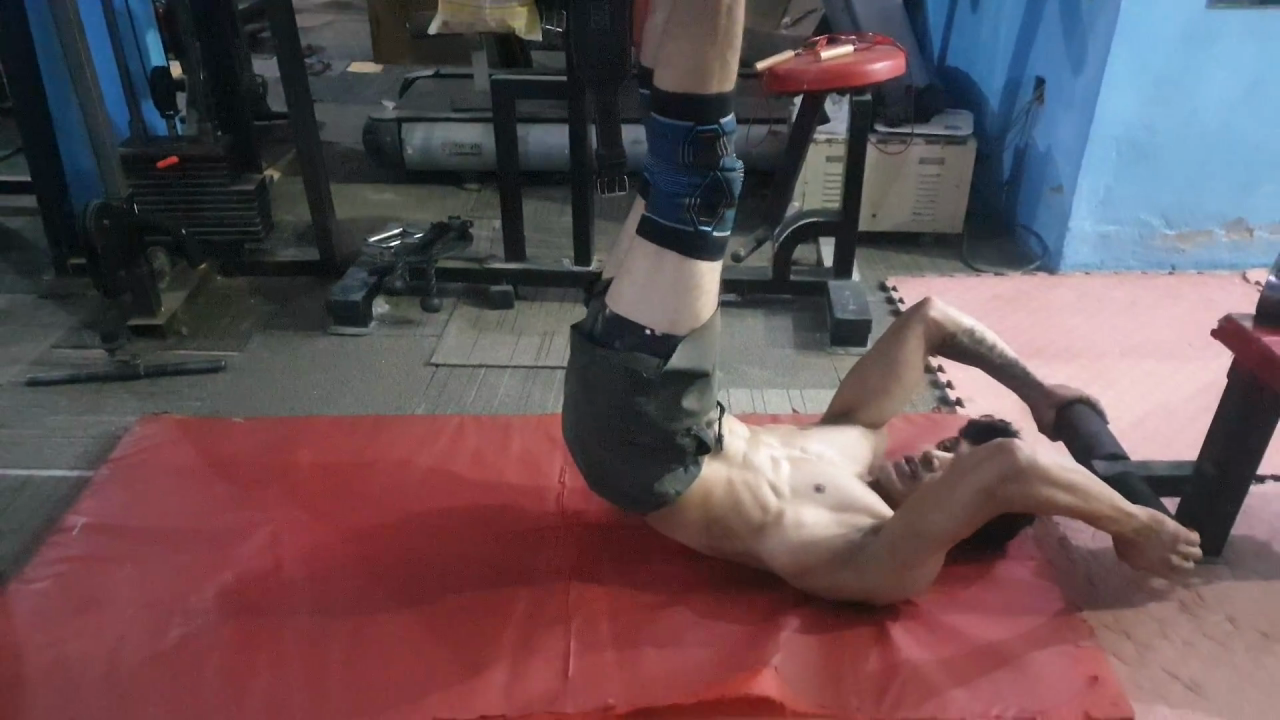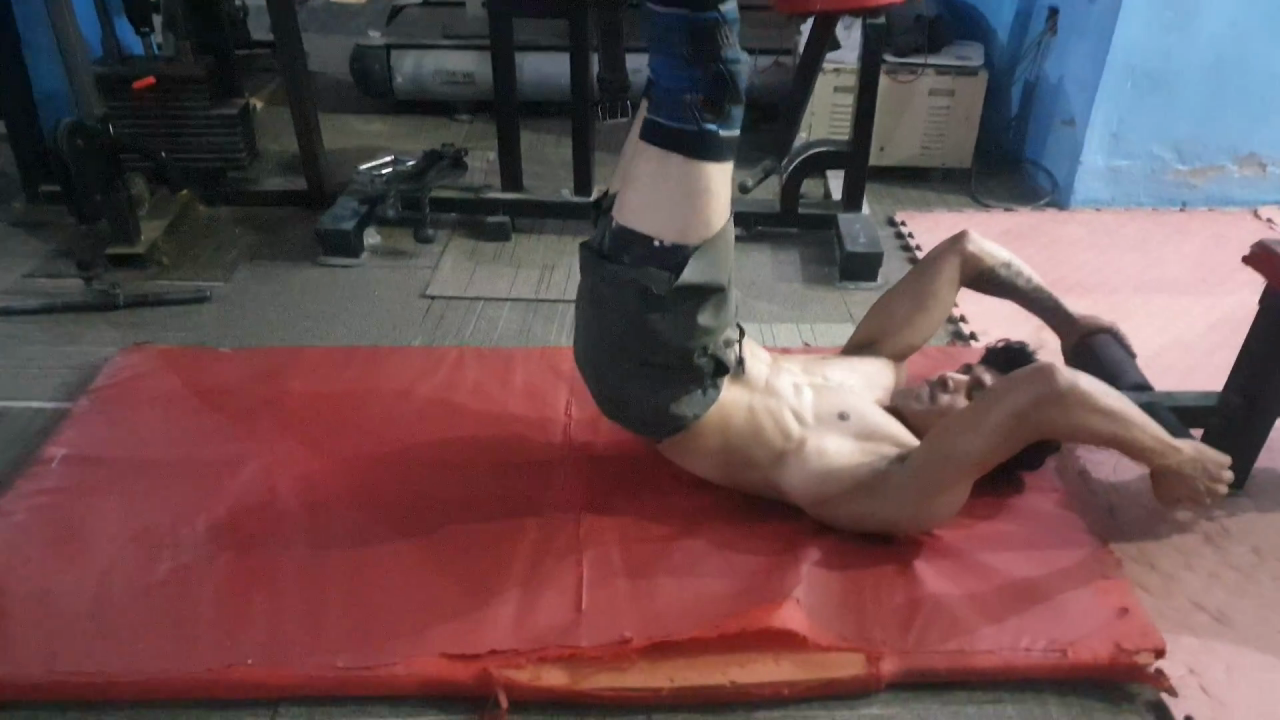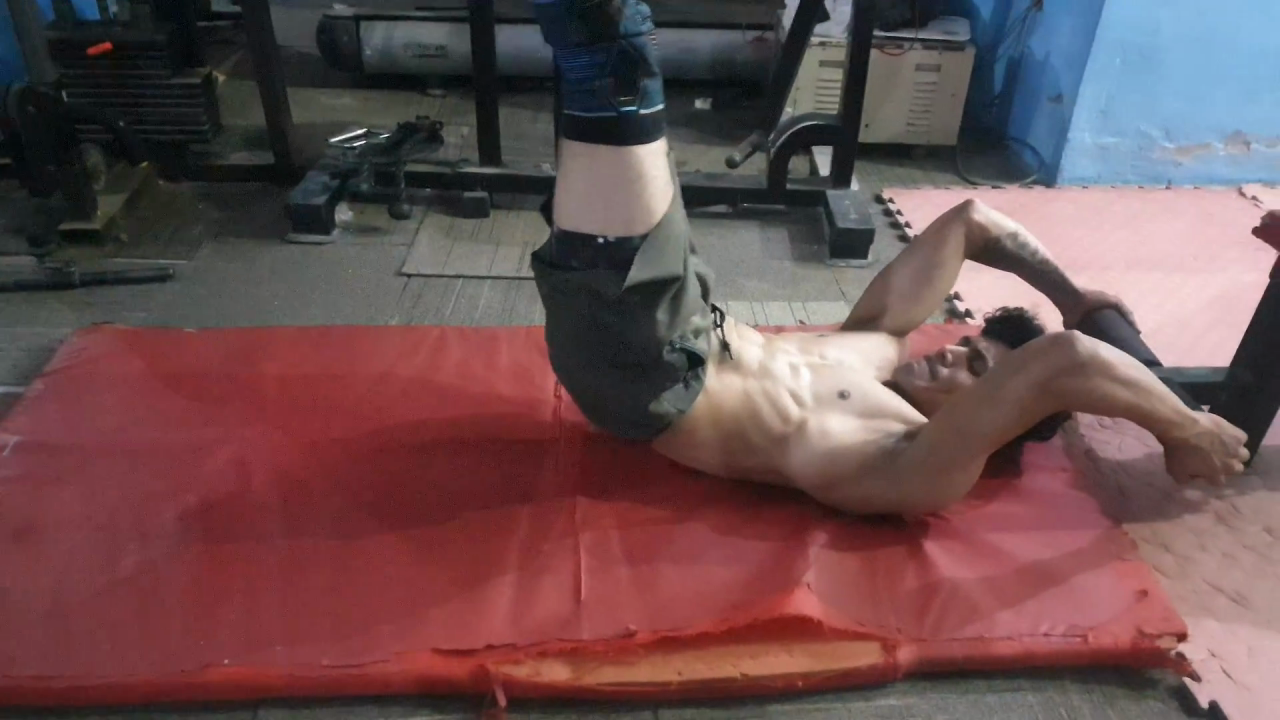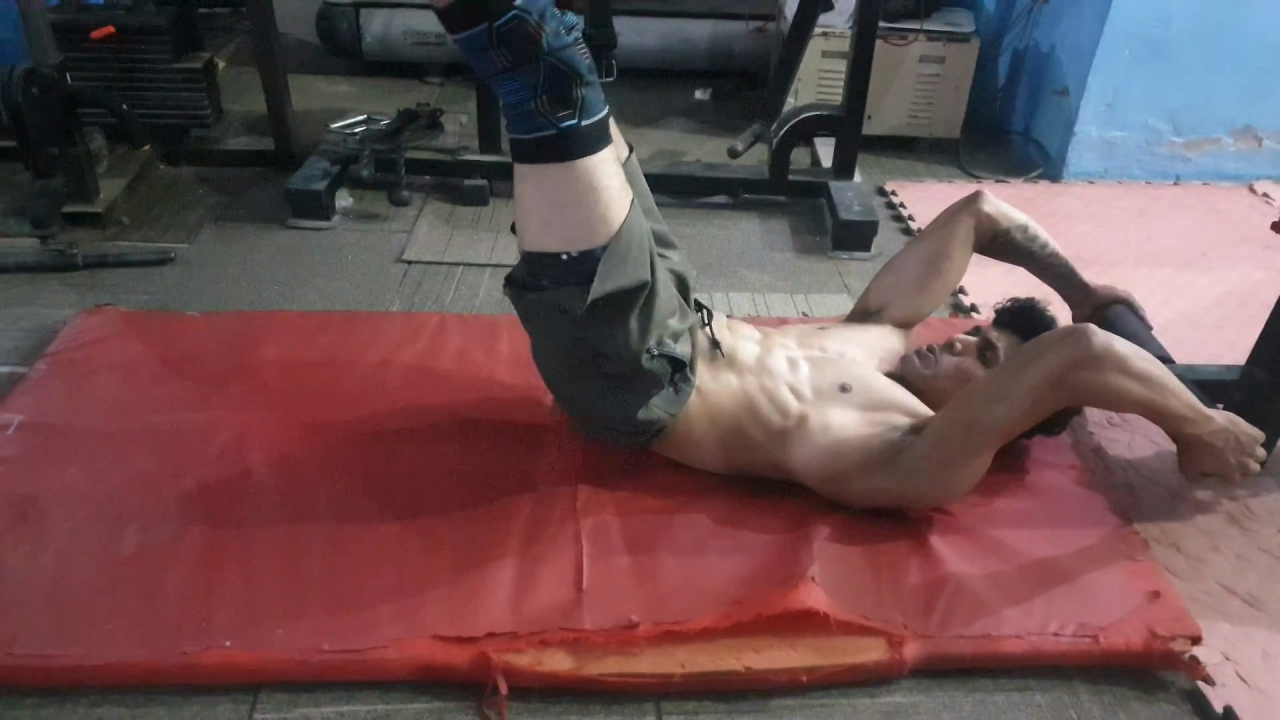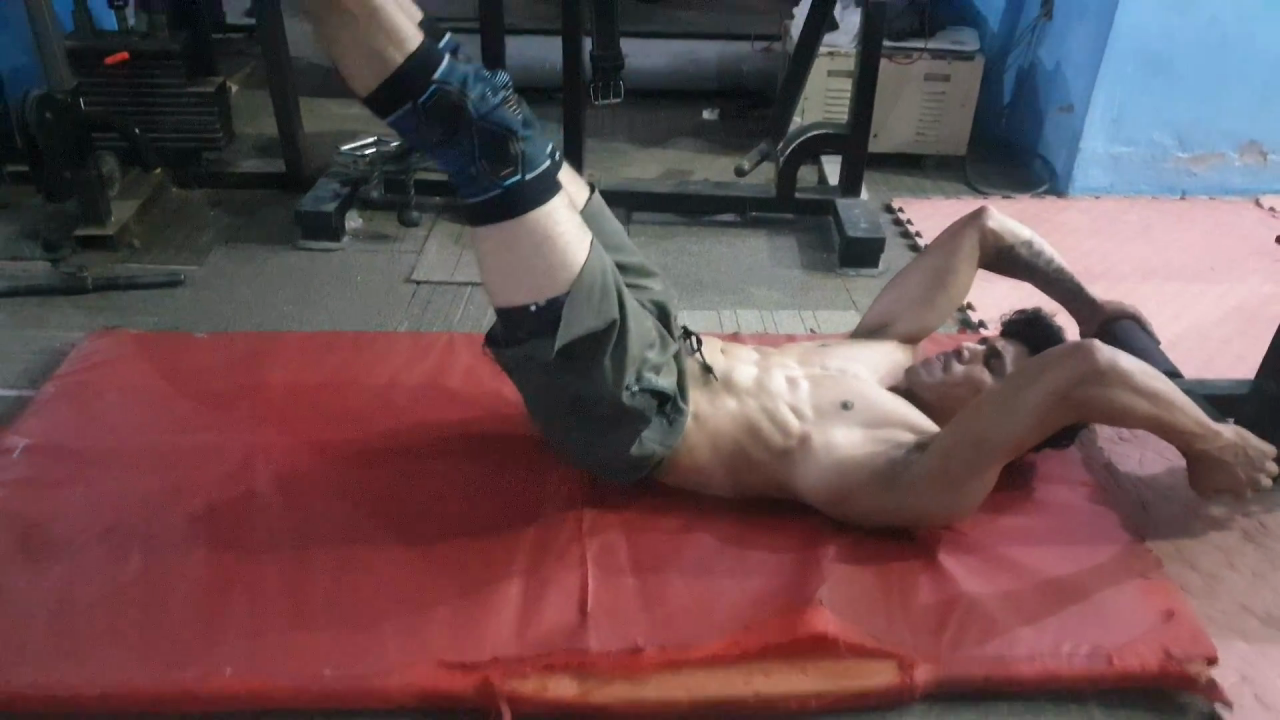
dt=0.7s
person 1, frame 1
left shoulder: (895, 566)
right shoulder: (855, 444)
right elbow: (929, 319)
left wrist: (1135, 526)
right wrist: (1037, 392)
left hip: (637, 437)
right hip: (631, 398)
person 1, frame 2
left shoulder: (921, 494)
right shoulder: (875, 374)
right elbow: (965, 252)
left wrist: (1171, 461)
right wrist: (1067, 323)
left hip: (655, 367)
person 1, frame 3
left shoulder: (929, 474)
right shoulder: (878, 350)
right elbow: (970, 221)
left wrist: (1187, 432)
right wrist: (1073, 297)
left hip: (642, 371)
right hip: (692, 334)
person 1, frame 4
left shoulder: (933, 465)
right shoulder: (884, 341)
right elbow: (978, 212)
left wrist: (1200, 430)
right wrist: (1082, 290)
left hip: (638, 378)
right hip: (686, 330)
right knee: (551, 80)
person 1, frame 5
left shoulder: (941, 480)
right shoulder: (891, 356)
left elbow: (1080, 371)
right elbow: (983, 228)
right wrist: (1089, 303)
left hip: (626, 409)
right hip: (672, 352)
left knee: (496, 144)
right knee: (511, 145)
